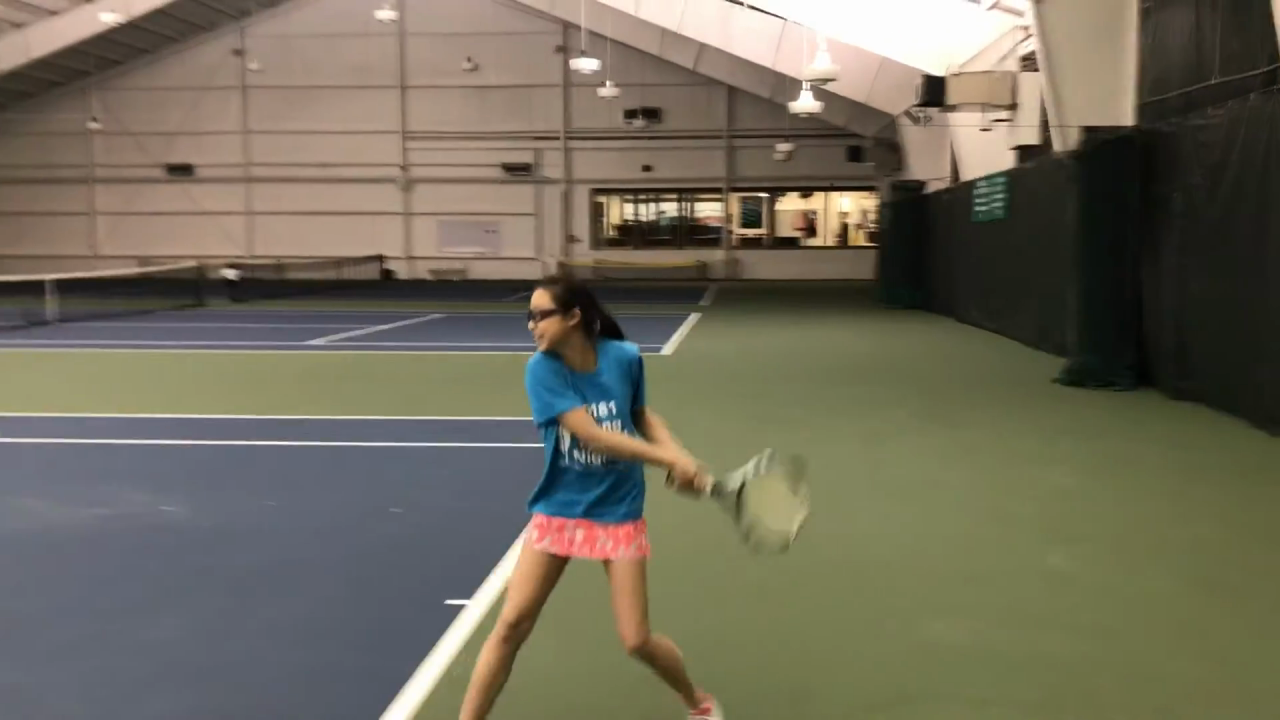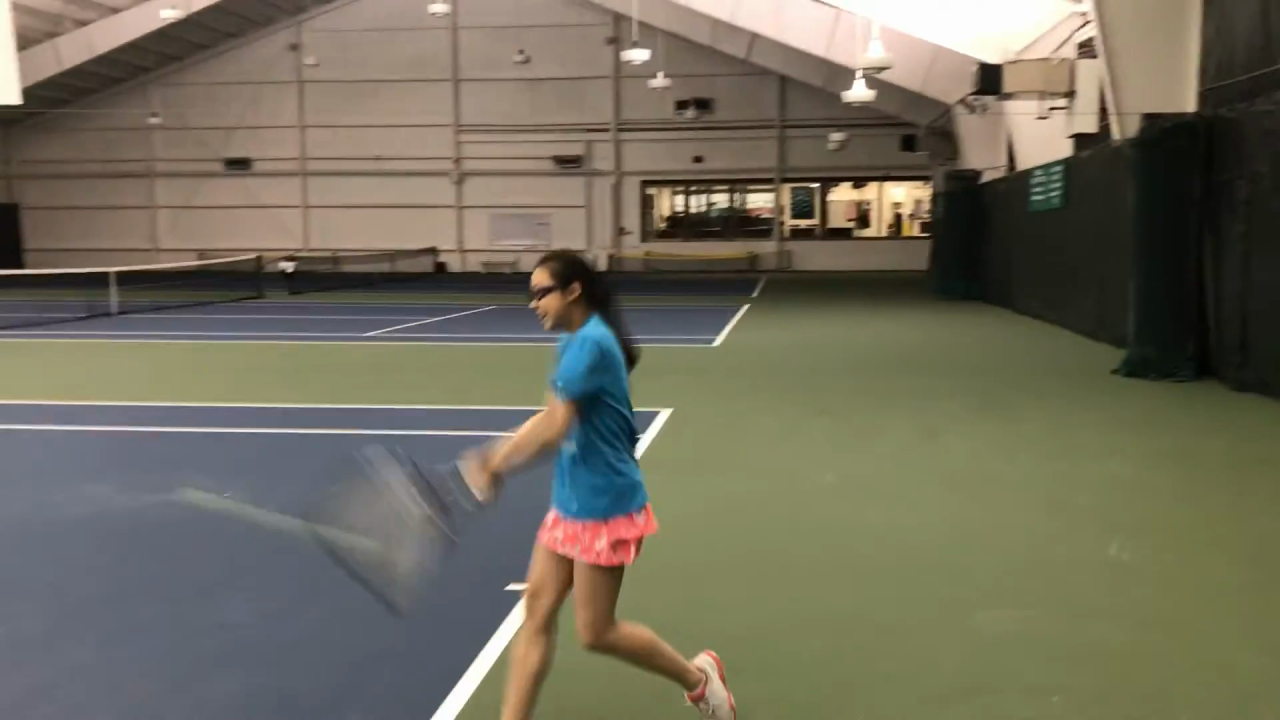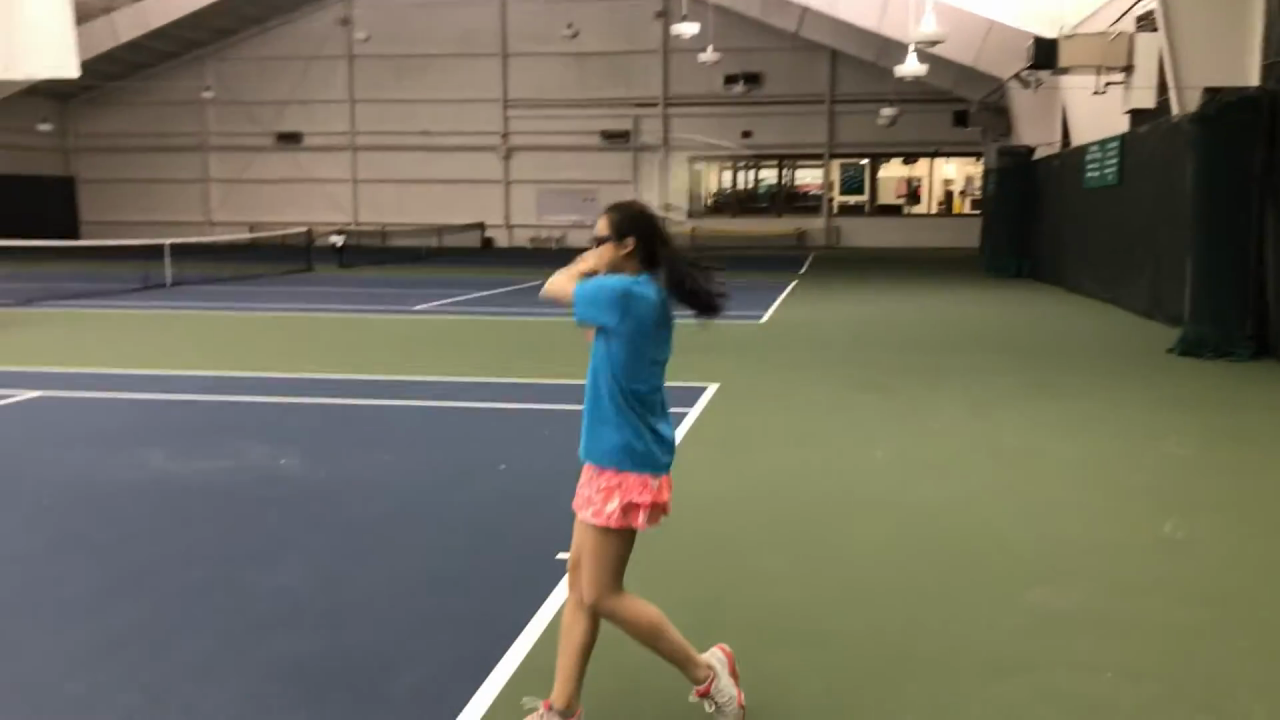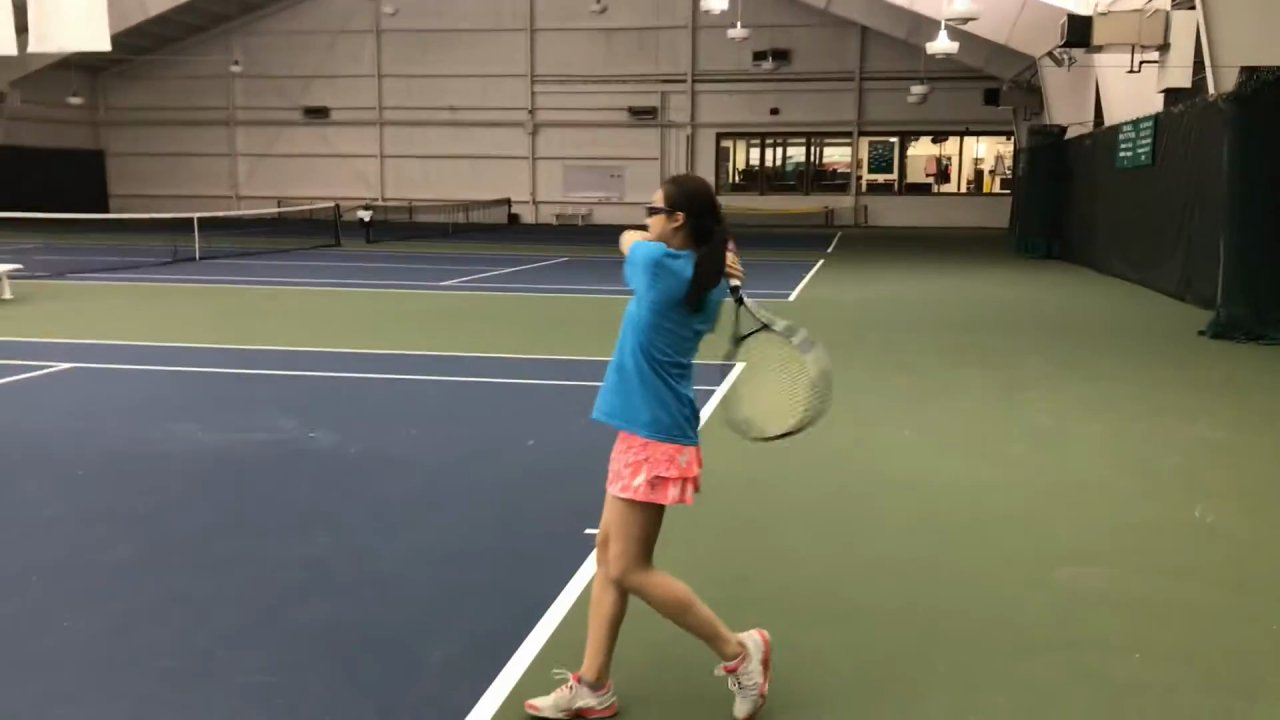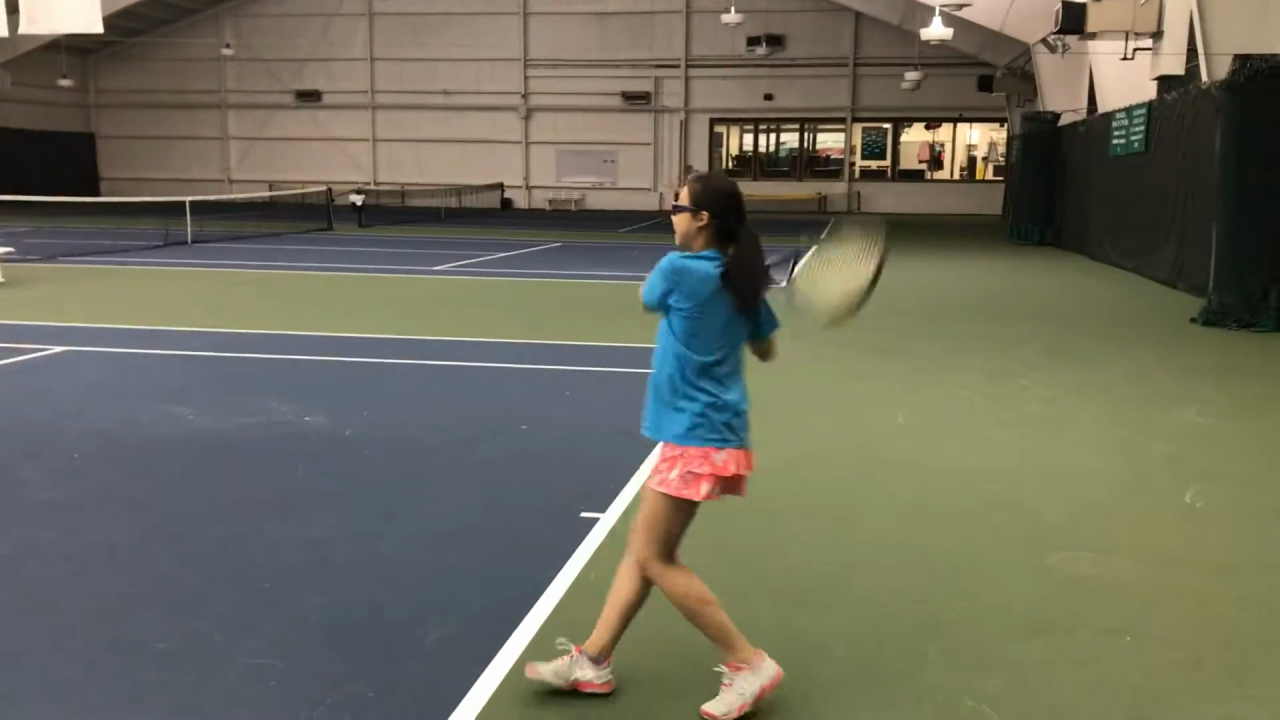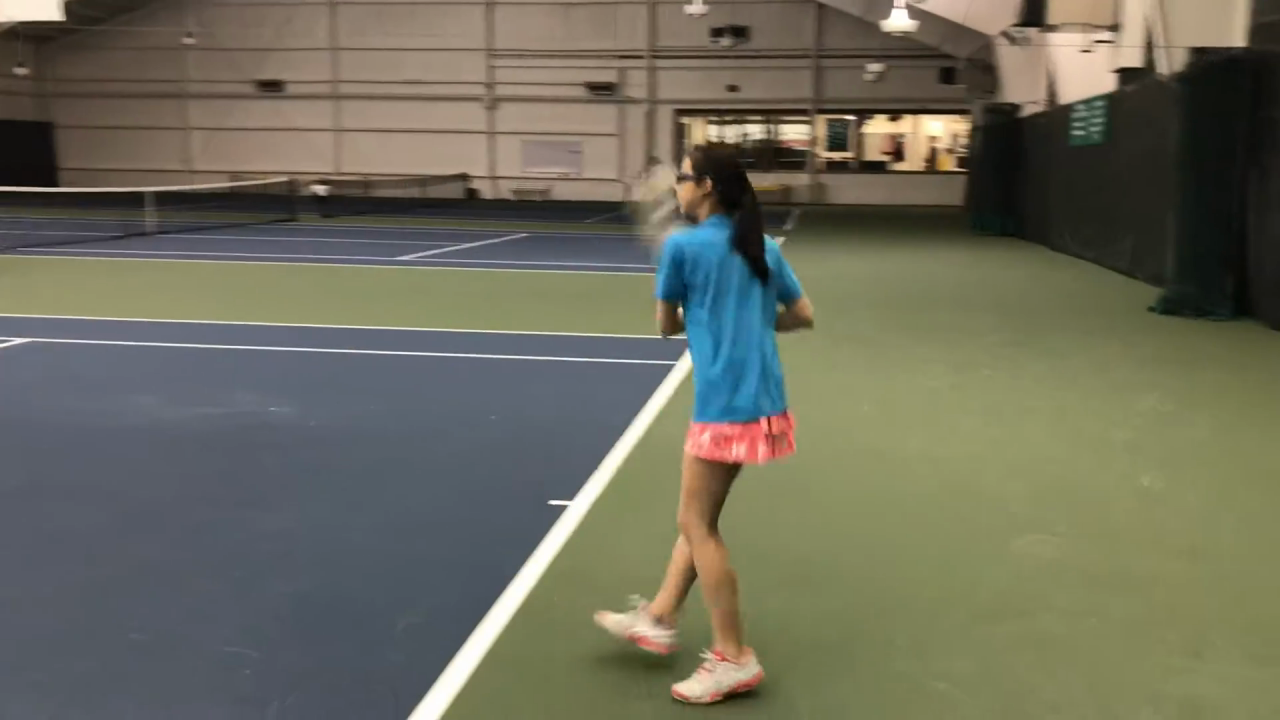
dt=0.2s
person 1, frame 1
left shoulder: (625, 359)
right shoulder: (541, 372)
right elbow: (590, 435)
left wrist: (678, 454)
right wrist: (667, 459)
left hip: (618, 517)
right hip: (557, 514)
left knee: (636, 639)
right knee: (511, 625)
person 1, frame 2
left shoulder: (589, 344)
right shoulder: (576, 344)
left elbow: (556, 429)
right elbow: (550, 422)
left wrist: (497, 463)
right wrist: (498, 457)
left hip: (605, 507)
right hip: (572, 503)
left knee: (596, 632)
right knee: (536, 619)
left ankle: (697, 677)
person 1, frame 3
left shoulder: (622, 293)
right shoulder: (650, 297)
left elbow: (556, 287)
right elbow: (599, 332)
left wrist: (590, 261)
left hip: (625, 465)
right hip: (612, 459)
left knee: (602, 598)
right knee: (580, 584)
left ankle: (706, 672)
person 1, frame 4
left shoulder: (659, 264)
right shoulder: (708, 283)
left elbow: (628, 239)
right wrist: (713, 253)
left hip: (655, 436)
right hip: (652, 432)
left knee: (631, 569)
right knee: (610, 555)
left ankle: (738, 650)
person 1, frame 5
left shoulder: (678, 269)
right shoulder: (747, 283)
left elbow: (651, 298)
right elbow: (766, 350)
left hip: (691, 437)
right hip: (719, 432)
left knee: (655, 557)
right knee: (642, 548)
left ankle: (748, 665)
right ankle: (589, 661)
person 1, frame 6
left shoulder: (683, 247)
right shoulder: (765, 248)
left elbow: (667, 323)
right elbow: (803, 317)
left hip: (724, 410)
right hip: (763, 403)
left knee: (697, 523)
right knee: (699, 514)
left ankle: (733, 658)
right ankle: (659, 619)
